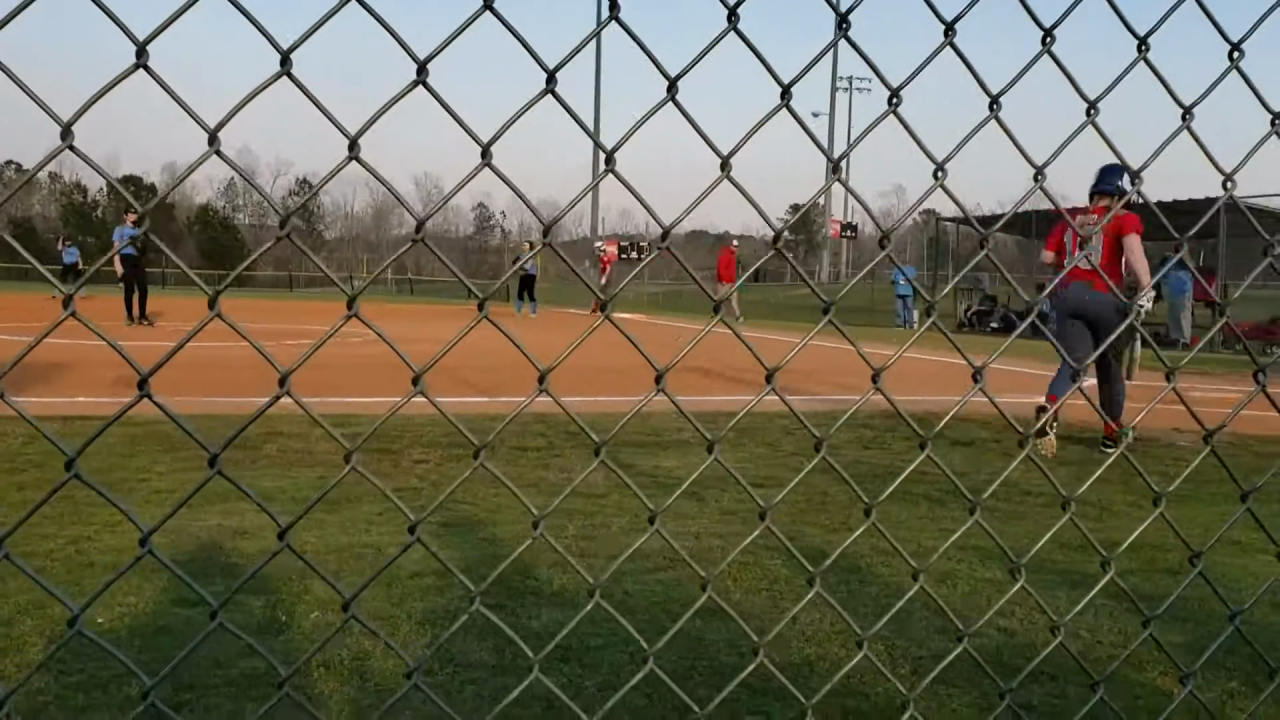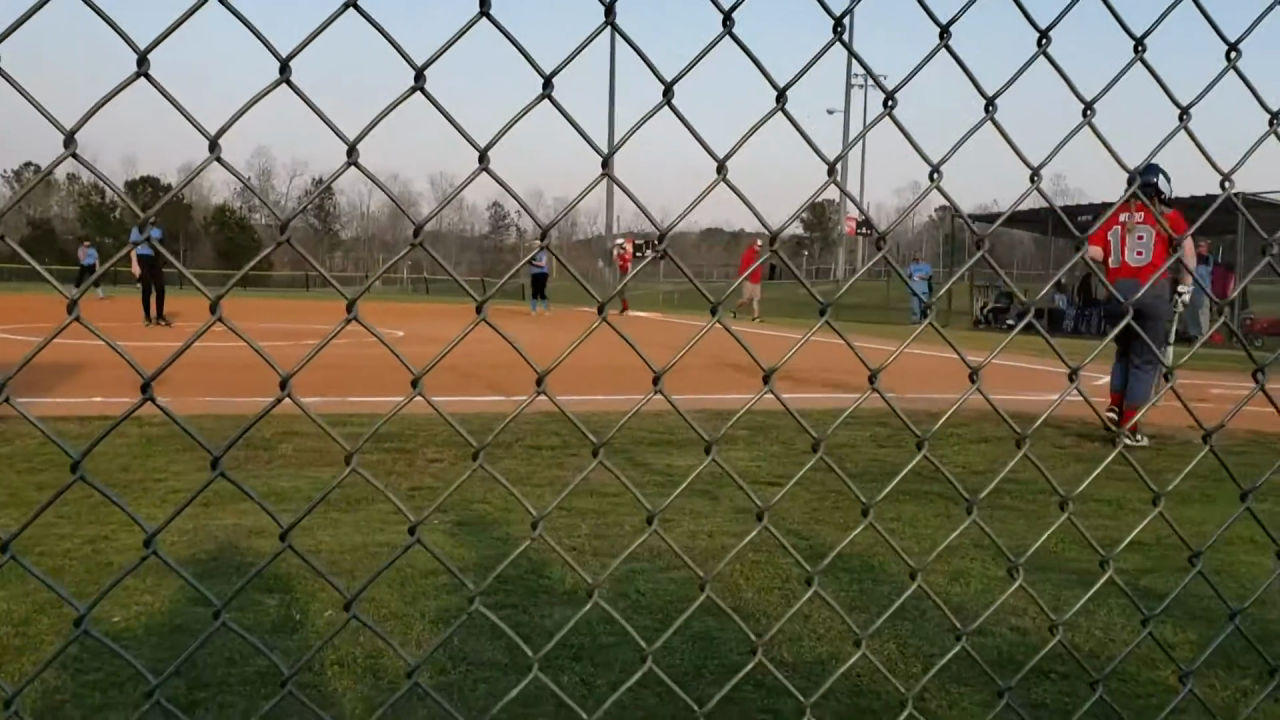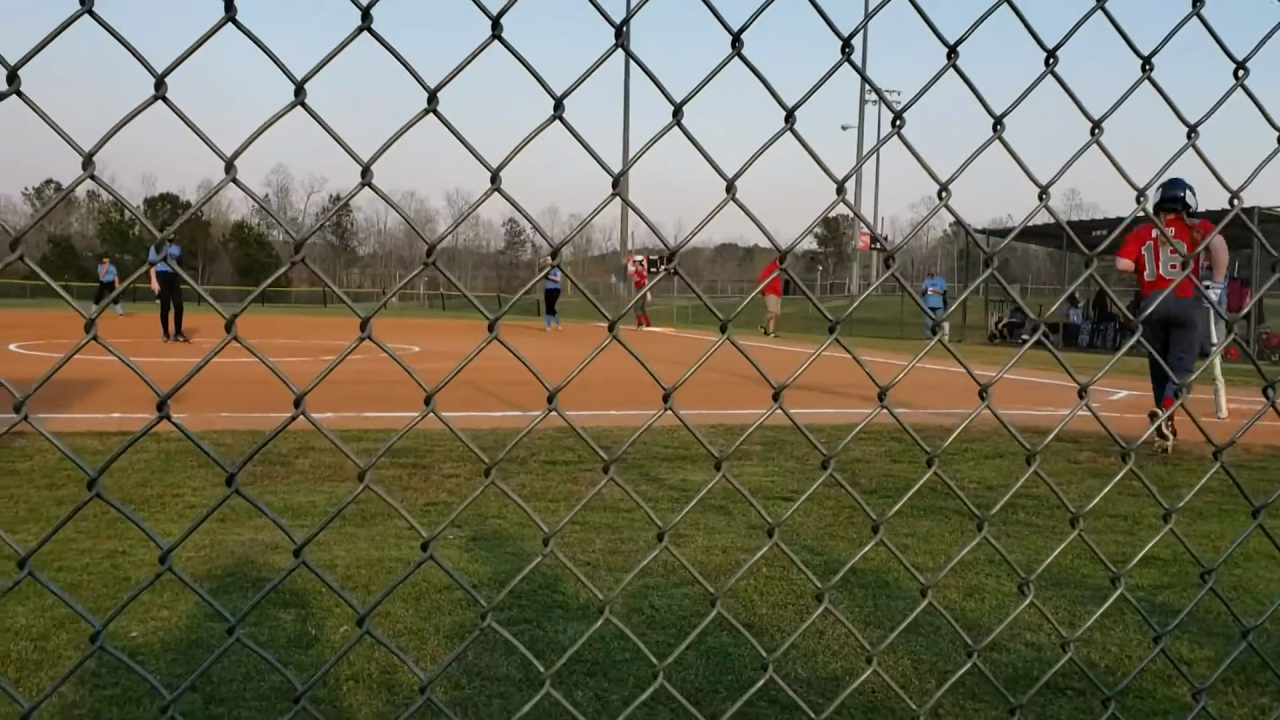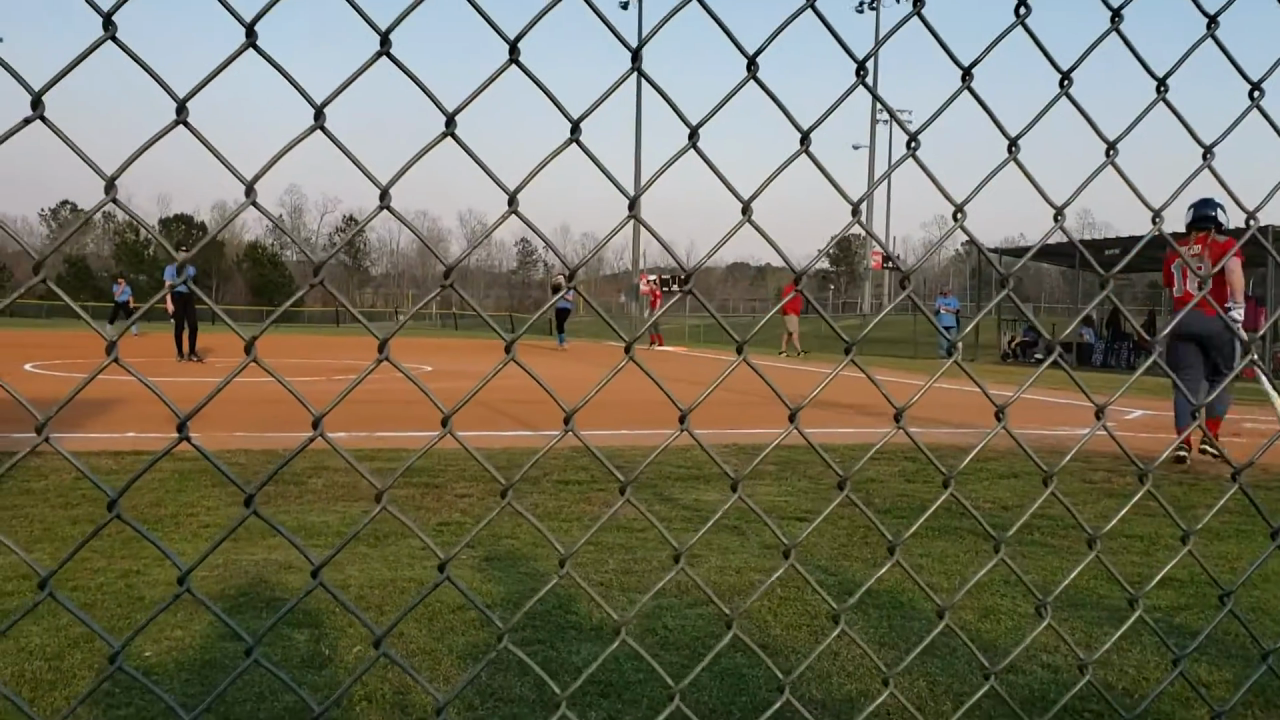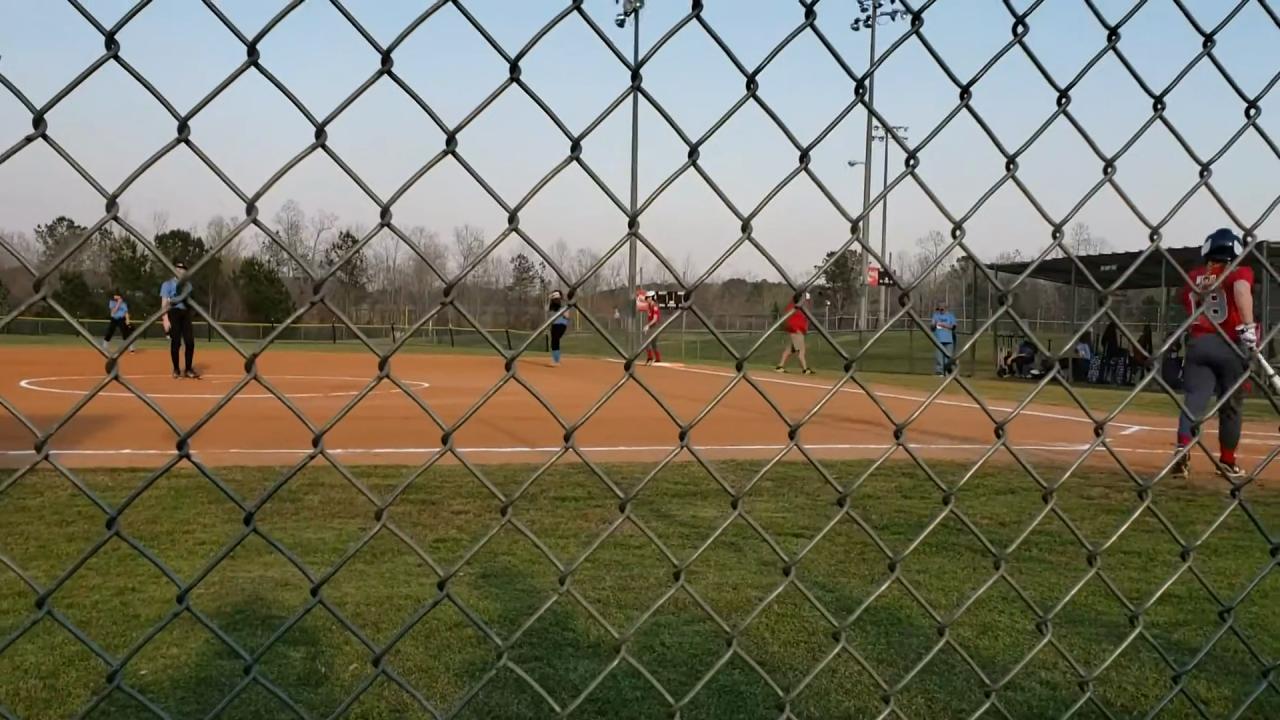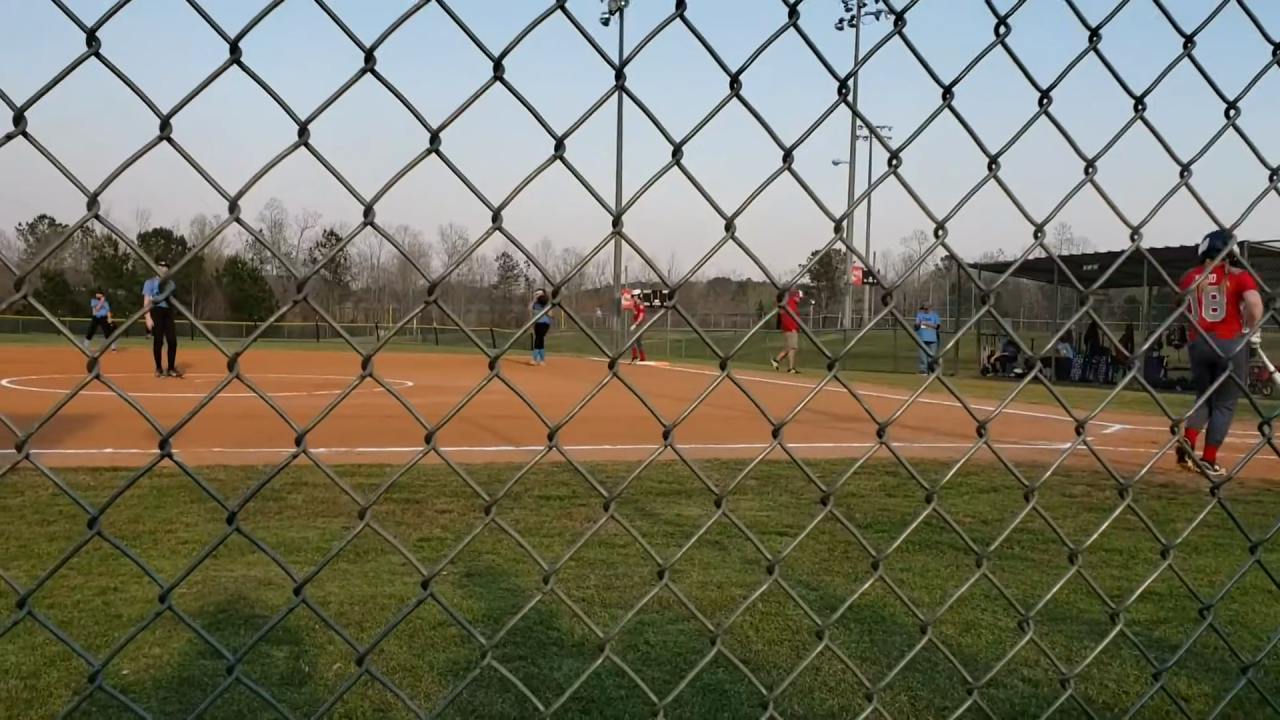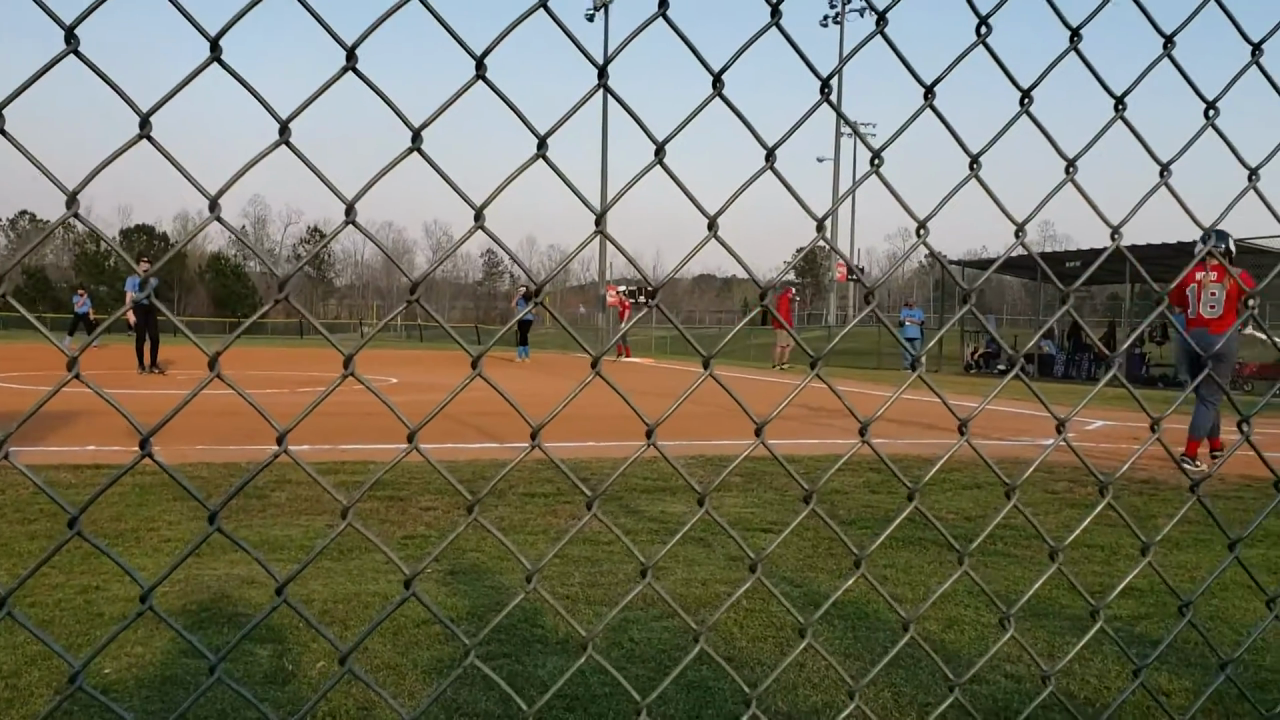
dt=0.2s
person 1, frame 1
left shoulder: (1071, 218)
right shoulder: (1124, 217)
left elbow: (1048, 255)
right elbow: (1134, 249)
right wrist: (1146, 291)
left hip: (1068, 296)
right hip: (1105, 298)
left knee: (1070, 368)
right knee: (1110, 368)
left ankle: (1048, 410)
right ankle: (1112, 433)
person 1, frame 2
left shoulder: (1113, 217)
right shoulder: (1169, 216)
left elbow: (1092, 252)
right elbow: (1188, 248)
right wrist: (1185, 284)
left hip: (1117, 292)
right hip: (1153, 294)
left knee: (1125, 355)
right knee: (1146, 363)
left ankle: (1115, 407)
right ankle: (1130, 428)
person 1, frame 3
left shoulder: (1141, 232)
right shoulder: (1198, 227)
left elbow: (1123, 265)
right elbow: (1219, 246)
right wrist: (1216, 282)
left hip: (1152, 305)
right hip: (1187, 304)
left knee: (1159, 368)
right knee: (1183, 370)
left ankle: (1163, 426)
right ankle: (1163, 412)
person 1, frame 4
left shoulder: (1175, 250)
right shoulder: (1225, 245)
left elbow: (1169, 286)
right elbow: (1233, 268)
right wrist: (1237, 305)
left hip: (1183, 321)
right hip: (1215, 321)
left knee: (1186, 385)
right knee: (1219, 382)
left ankle: (1182, 444)
right ankle: (1210, 436)
person 1, frame 5
left shoulder: (1193, 278)
right shoulder: (1238, 273)
right elbow: (1242, 292)
right wrist: (1248, 327)
left hip: (1198, 346)
right hip: (1232, 347)
left knee: (1193, 406)
right knee: (1231, 407)
left ankle: (1182, 449)
right ankle: (1227, 461)
person 1, frame 6
left shoulder: (1190, 277)
right shoulder: (1239, 275)
left elbow: (1183, 311)
right elbow: (1254, 303)
right wrist: (1252, 330)
left hip: (1199, 344)
right hip: (1230, 344)
left knee: (1203, 398)
right knee: (1225, 403)
left ankle: (1188, 440)
right ankle: (1208, 459)
person 1, frame 7
left shoulder: (1188, 276)
right shoulder: (1238, 276)
left elbow: (1175, 308)
right wrist: (1239, 319)
left hip: (1194, 339)
right hip: (1223, 341)
left knee: (1205, 395)
right knee: (1210, 400)
left ankle: (1215, 448)
right ankle: (1189, 454)
